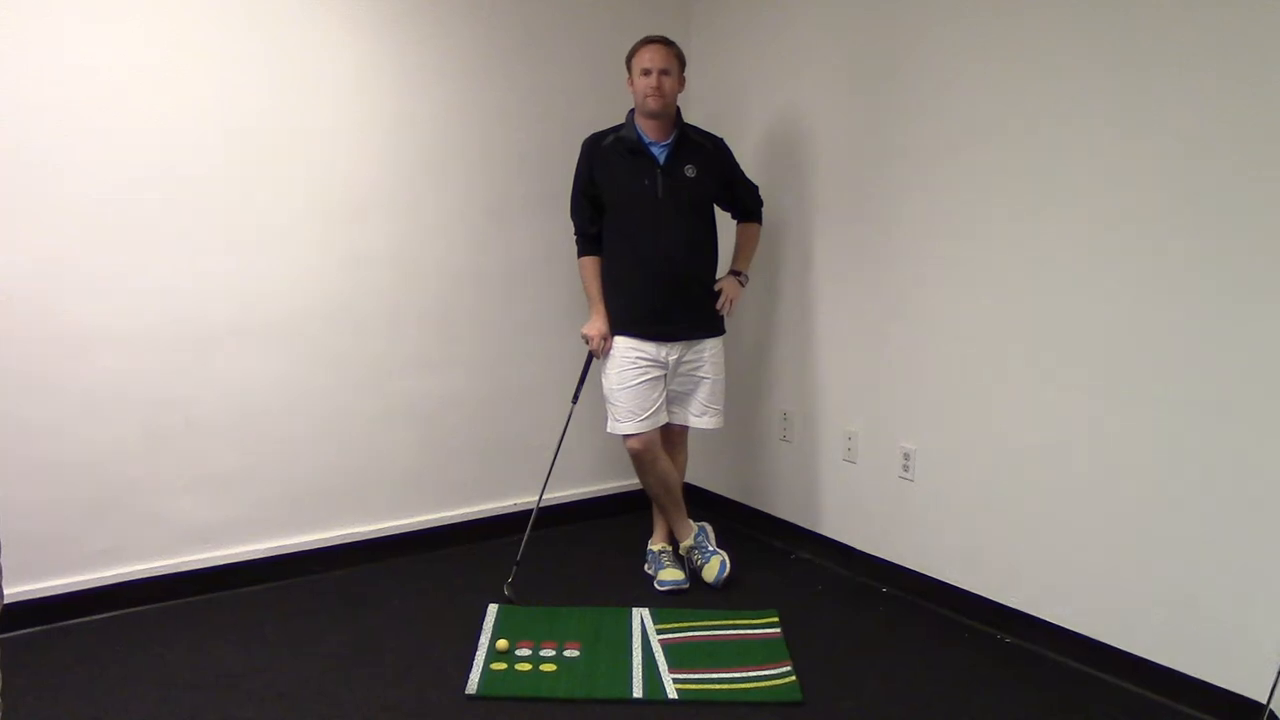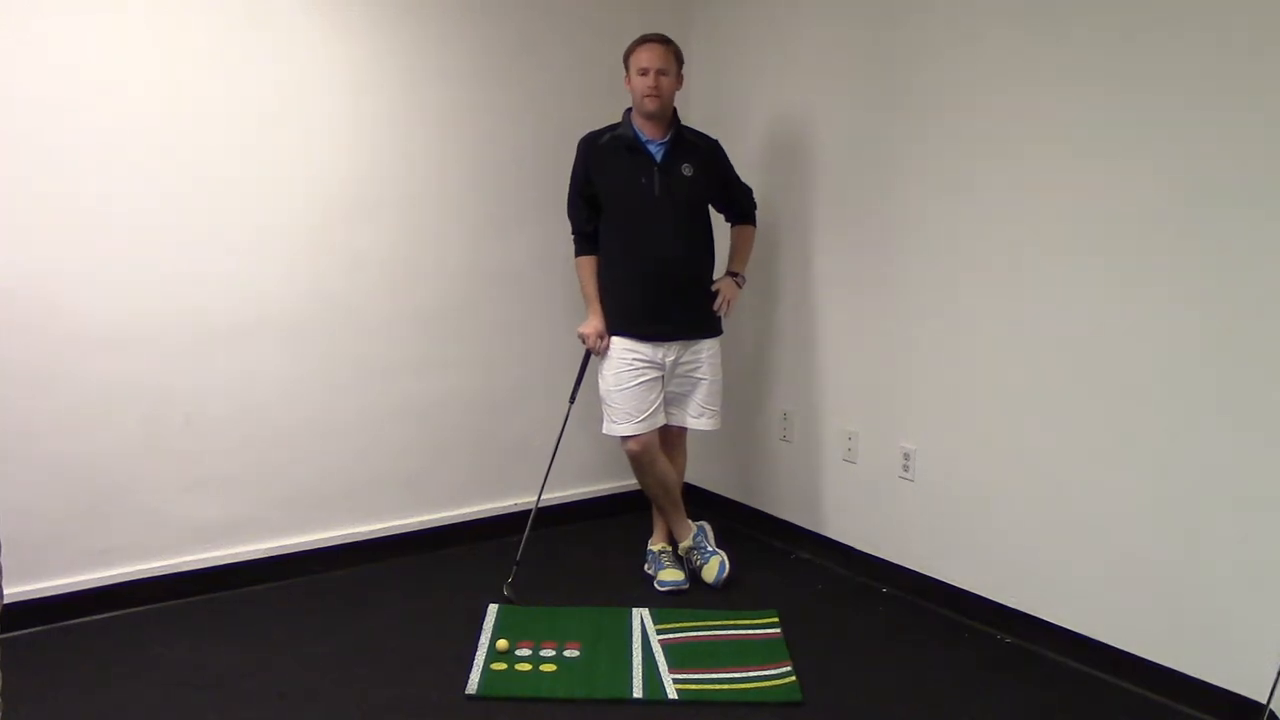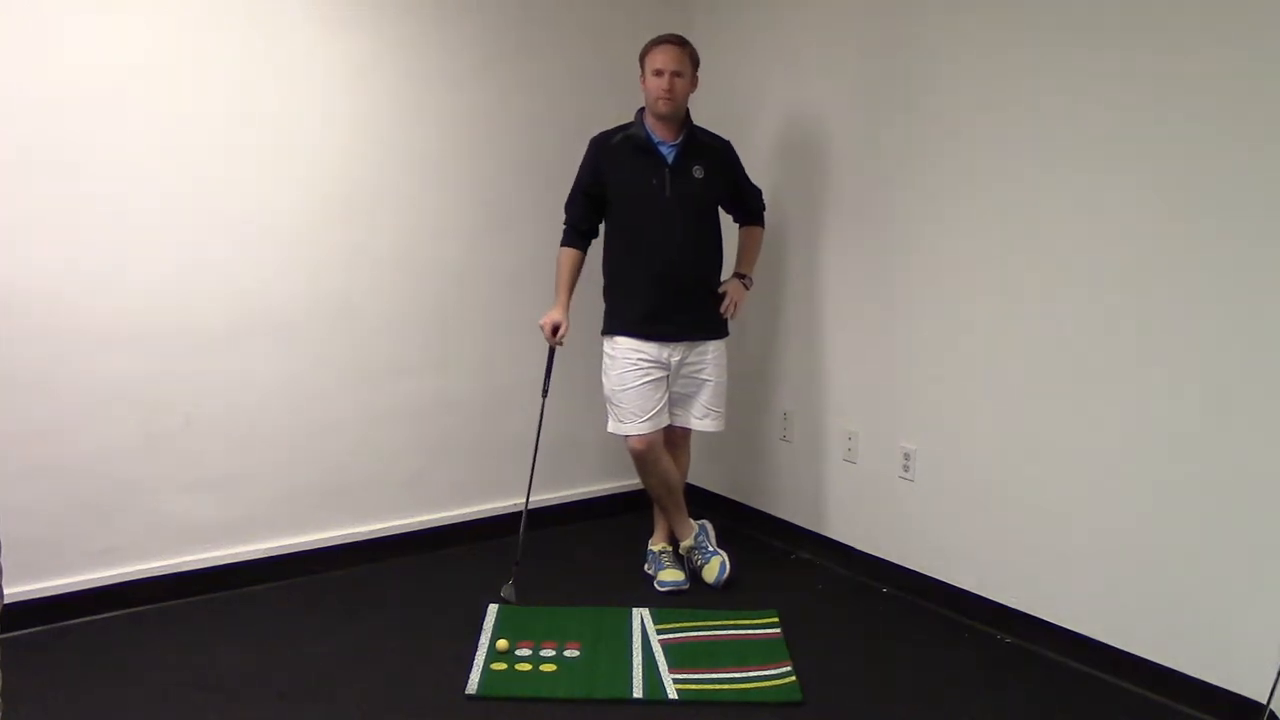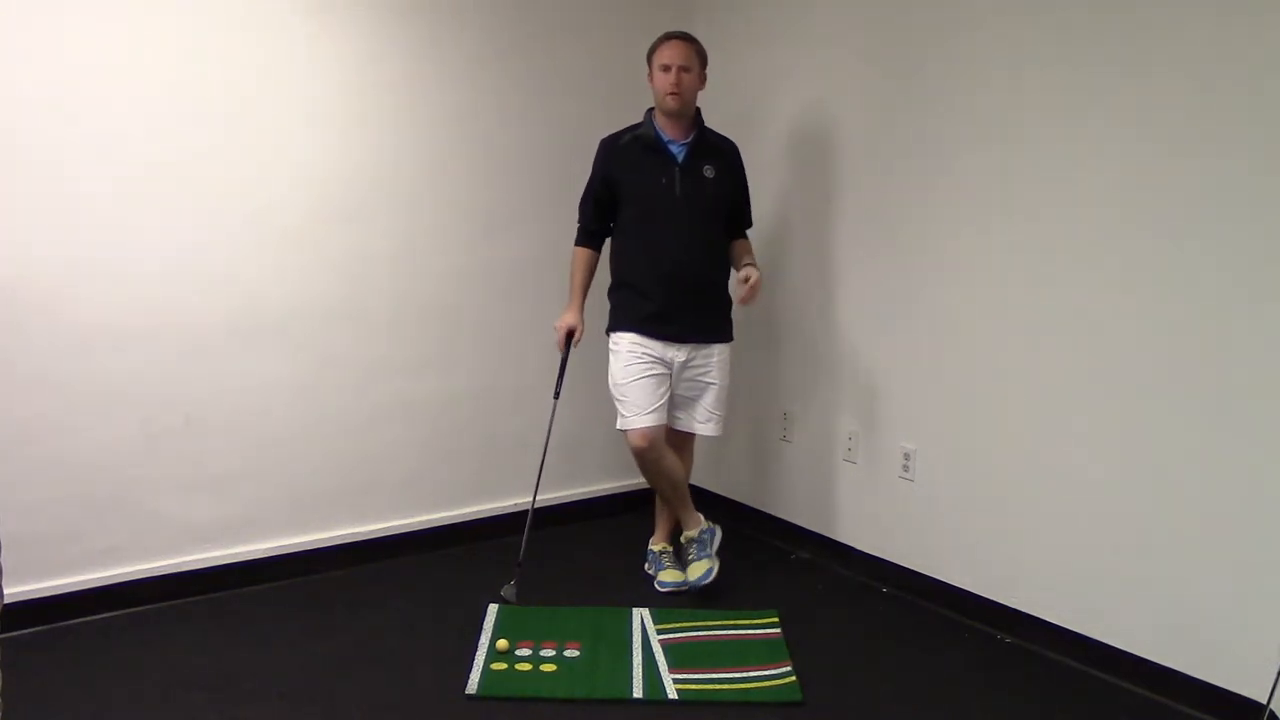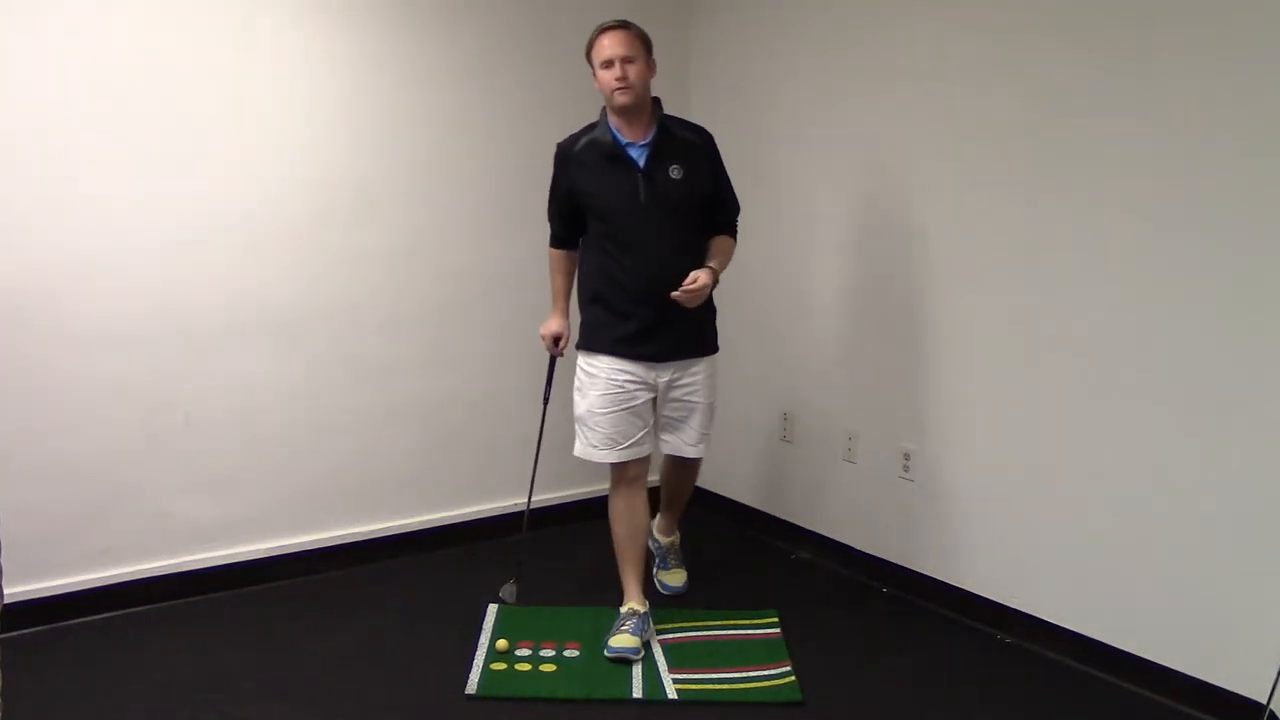
dt=1s
person 1, frame 1
left shoulder: (708, 151)
right shoulder: (600, 151)
left elbow: (750, 210)
right elbow: (587, 238)
left wrist: (738, 275)
right wrist: (597, 312)
left hip: (698, 328)
right hip: (630, 331)
left knee: (675, 436)
right knee: (640, 442)
left ankle: (661, 541)
right ankle: (687, 533)
person 1, frame 2
left shoulder: (704, 152)
right shoulder: (597, 150)
left elbow: (743, 212)
right elbow: (584, 238)
left wrist: (735, 277)
right wrist: (594, 312)
left hip: (696, 329)
right hip: (627, 332)
left knee: (674, 436)
right knee: (639, 443)
left ankle: (662, 543)
right ankle: (687, 533)
person 1, frame 3
left shoulder: (716, 153)
right shoulder: (608, 149)
left elbow: (752, 214)
right elbow: (578, 228)
left wrist: (743, 278)
right wrist: (560, 303)
left hip: (701, 329)
right hip: (632, 330)
left knee: (678, 437)
right knee: (643, 442)
left ankle: (662, 542)
right ankle: (689, 532)
person 1, frame 4
left shoulder: (724, 155)
right shoulder: (618, 150)
left elbow: (736, 231)
right elbow: (591, 232)
left wrist: (748, 267)
right wrist: (574, 305)
left hip: (707, 331)
right hip: (637, 327)
left knee: (680, 439)
right knee: (645, 440)
left ankle: (662, 543)
right ankle: (694, 526)
person 1, frame 5
left shoulder: (695, 145)
right shoulder: (575, 155)
left elbow: (724, 225)
right elbow: (564, 236)
left wrist: (711, 271)
right wrist: (559, 310)
left hip: (689, 344)
right hip: (610, 348)
left knee: (684, 458)
right knee: (626, 472)
left ankle: (666, 531)
right ankle: (633, 605)
